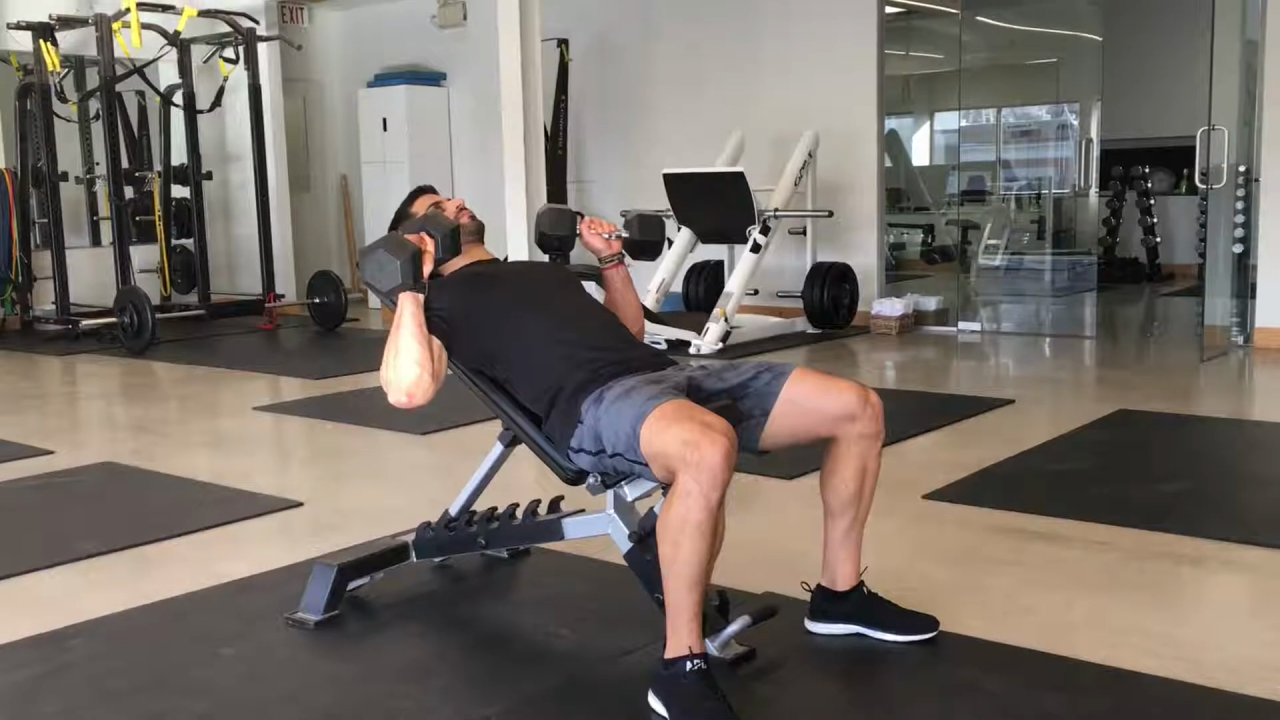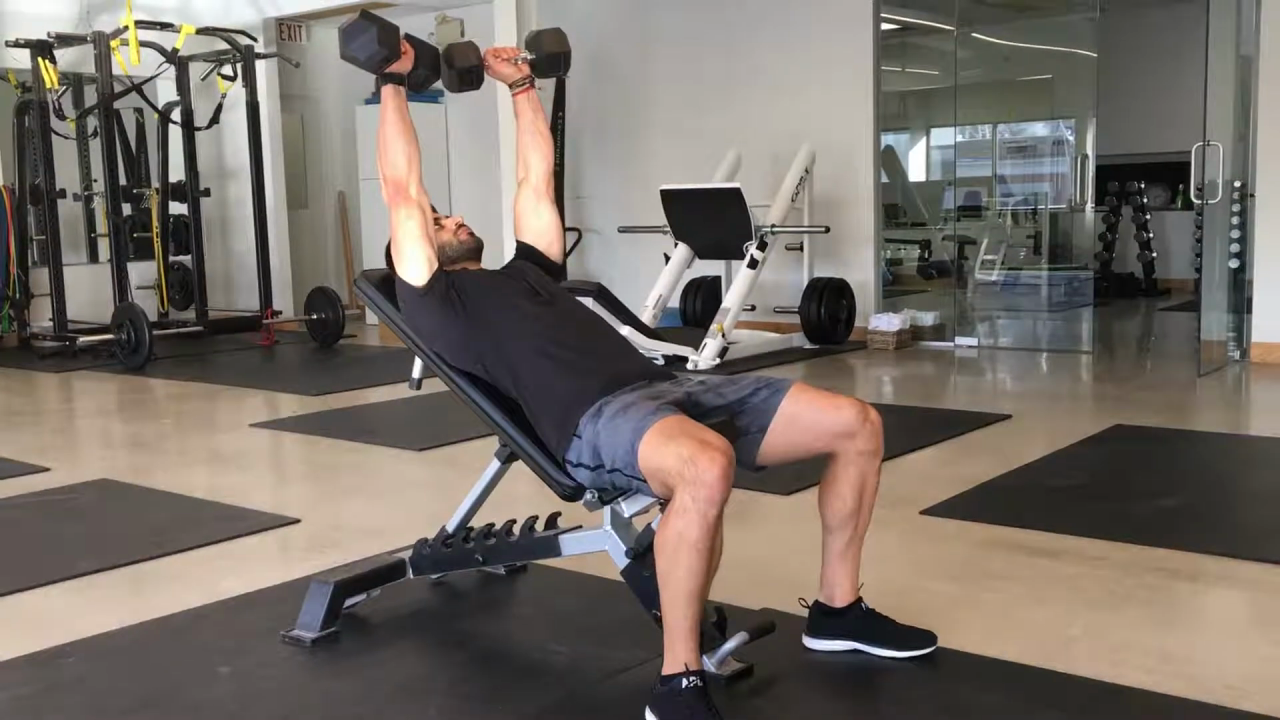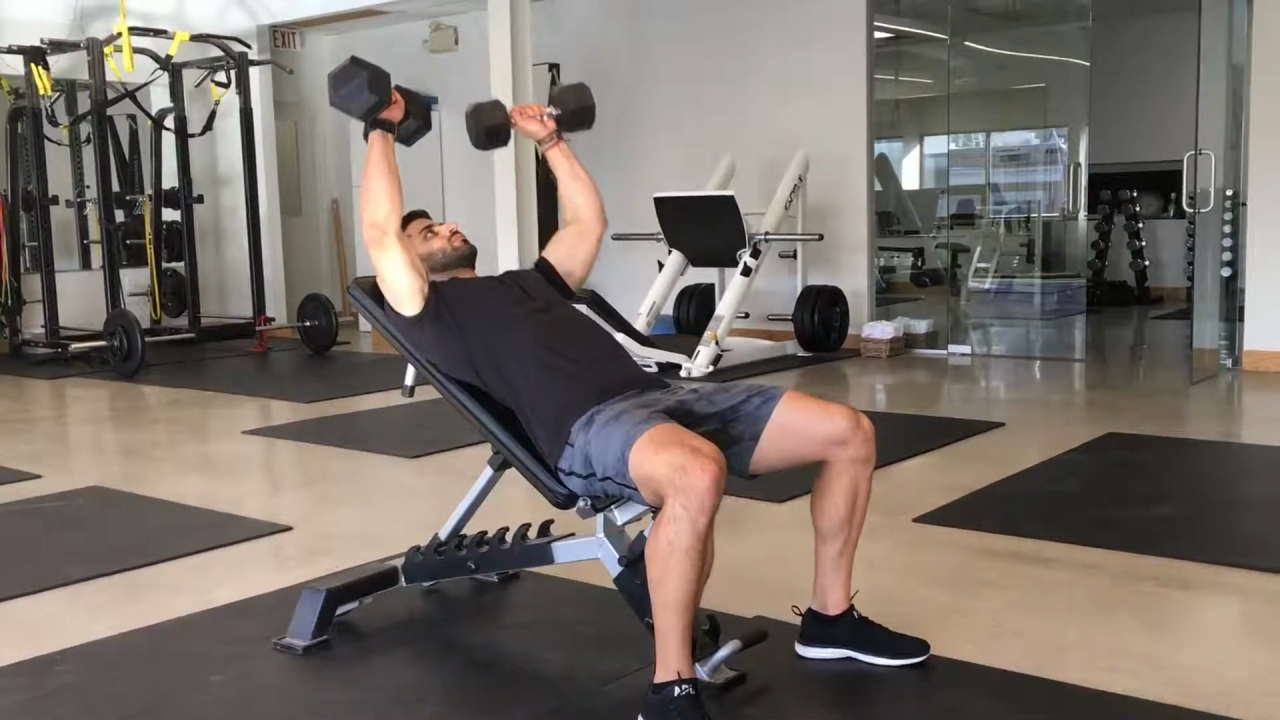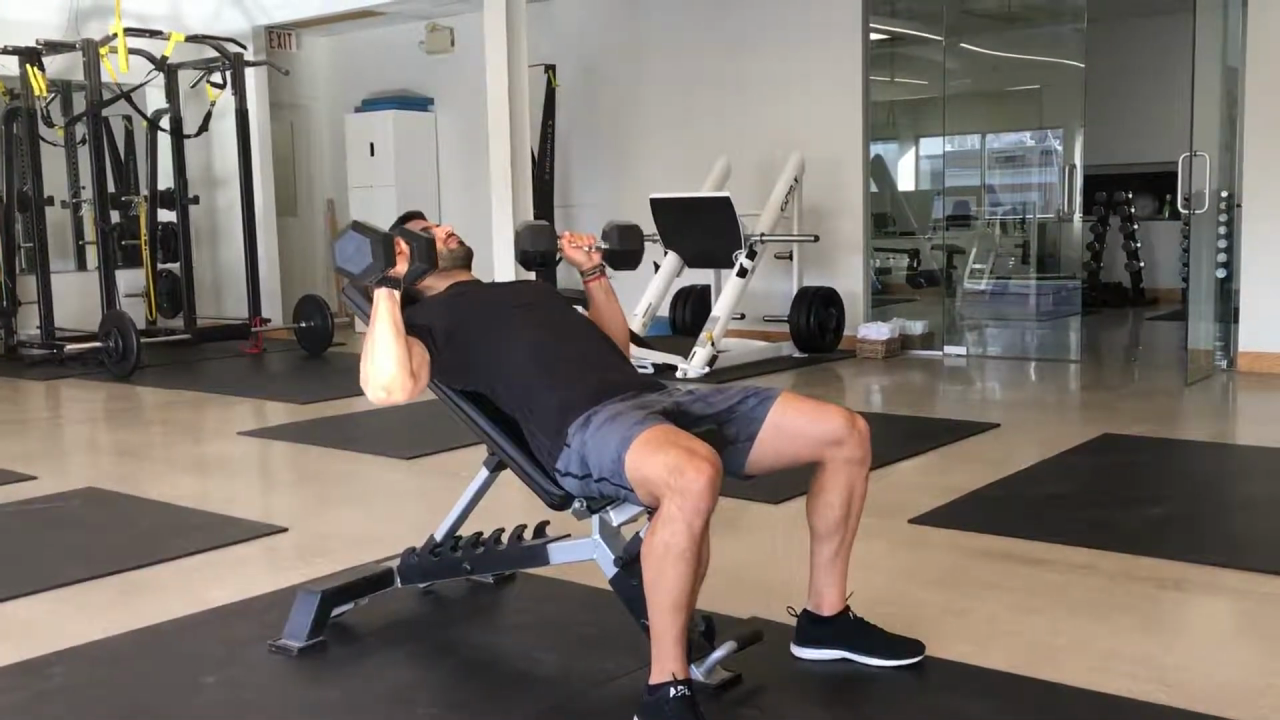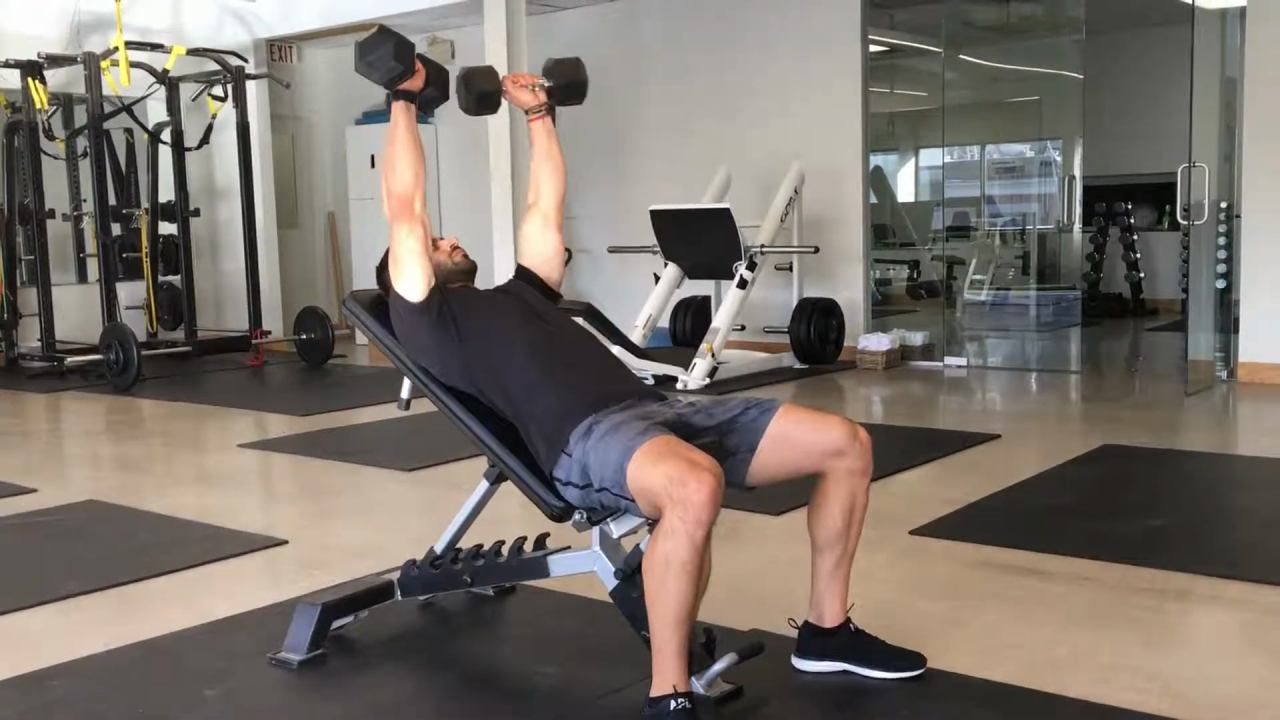
dt=1s
person 1, frame 1
left shoulder: (539, 267)
right shoulder: (444, 298)
right elbow: (407, 391)
left wrist: (611, 261)
right wrist: (411, 286)
left hip: (666, 372)
right hip: (594, 403)
left knee: (858, 408)
right knee: (708, 451)
left ankle: (840, 594)
right ankle: (681, 668)
person 1, frame 2
left shoulder: (526, 270)
right shoulder: (435, 300)
left elbow: (537, 178)
right elbow: (401, 191)
left wrist: (521, 86)
right wrist: (394, 83)
left hip: (662, 386)
right hip: (593, 419)
left knee: (856, 424)
right knee: (706, 468)
left ankle: (837, 609)
person 1, frame 3
left shoulder: (525, 282)
right shoulder: (432, 310)
left elbow: (587, 222)
right elbow: (381, 239)
left wrist: (548, 141)
right wrist: (381, 133)
left hip: (659, 394)
right hip: (589, 428)
left knee: (850, 433)
right knee: (697, 476)
left ankle: (831, 617)
person 1, frame 4
left shoulder: (525, 286)
right shoulder: (429, 318)
right elbow: (387, 389)
left wrist: (593, 274)
right wrist: (388, 285)
left hip: (653, 396)
right hip: (585, 426)
left knee: (845, 434)
right knee: (693, 477)
left ankle: (825, 619)
person 1, frame 5
left shoulder: (521, 292)
right shoulder: (429, 319)
left elbow: (546, 206)
right elbow: (404, 212)
left wrist: (536, 113)
right wrist: (404, 103)
left hip: (655, 410)
right hip: (584, 439)
left knee: (846, 445)
right knee: (695, 489)
left ankle: (826, 630)
